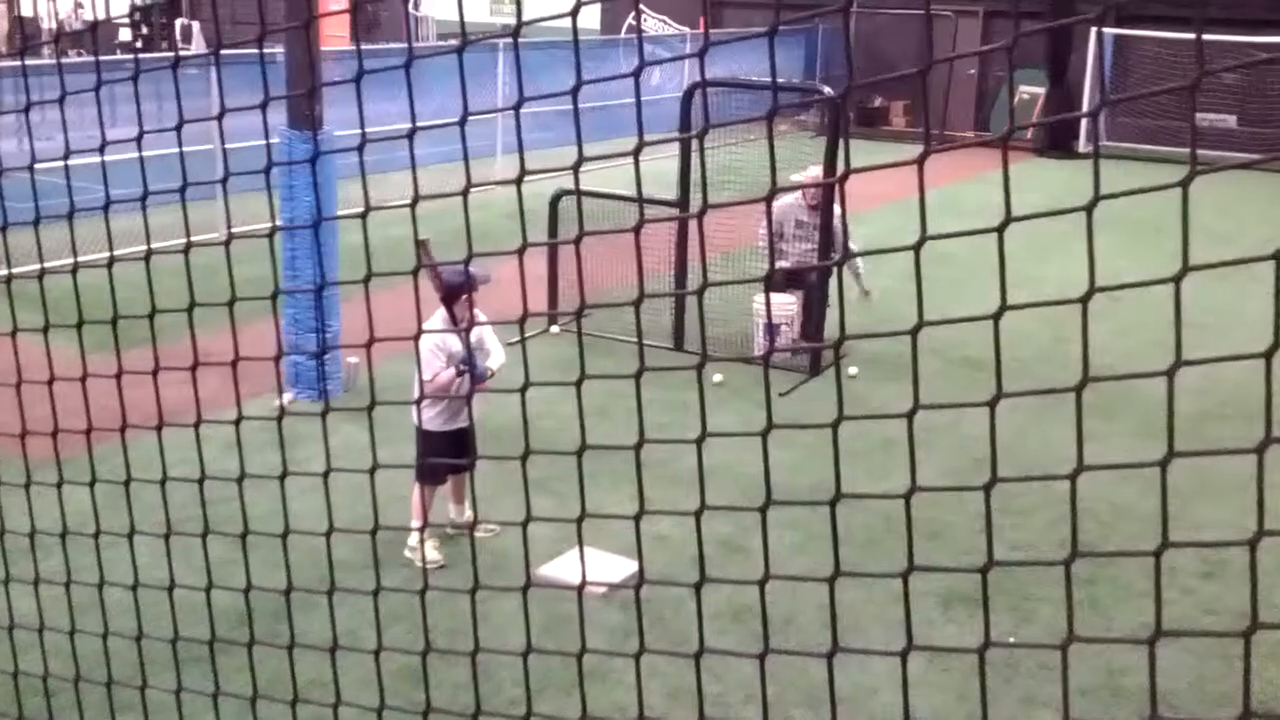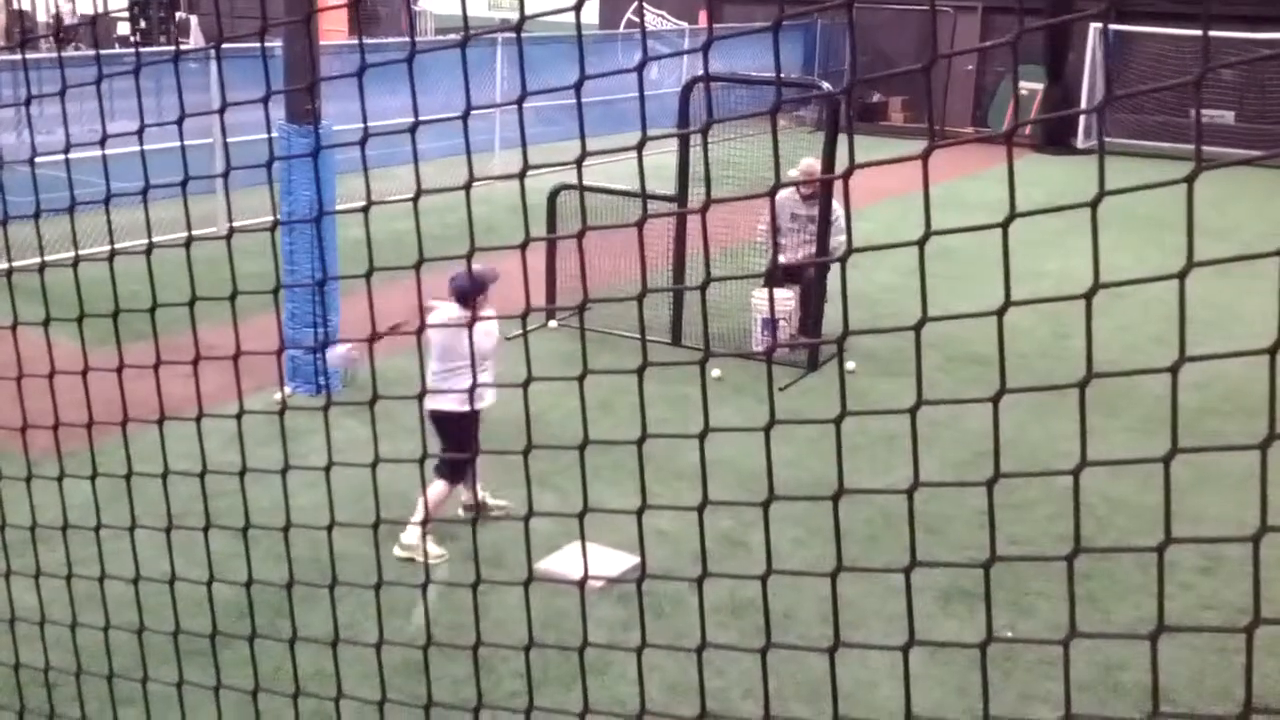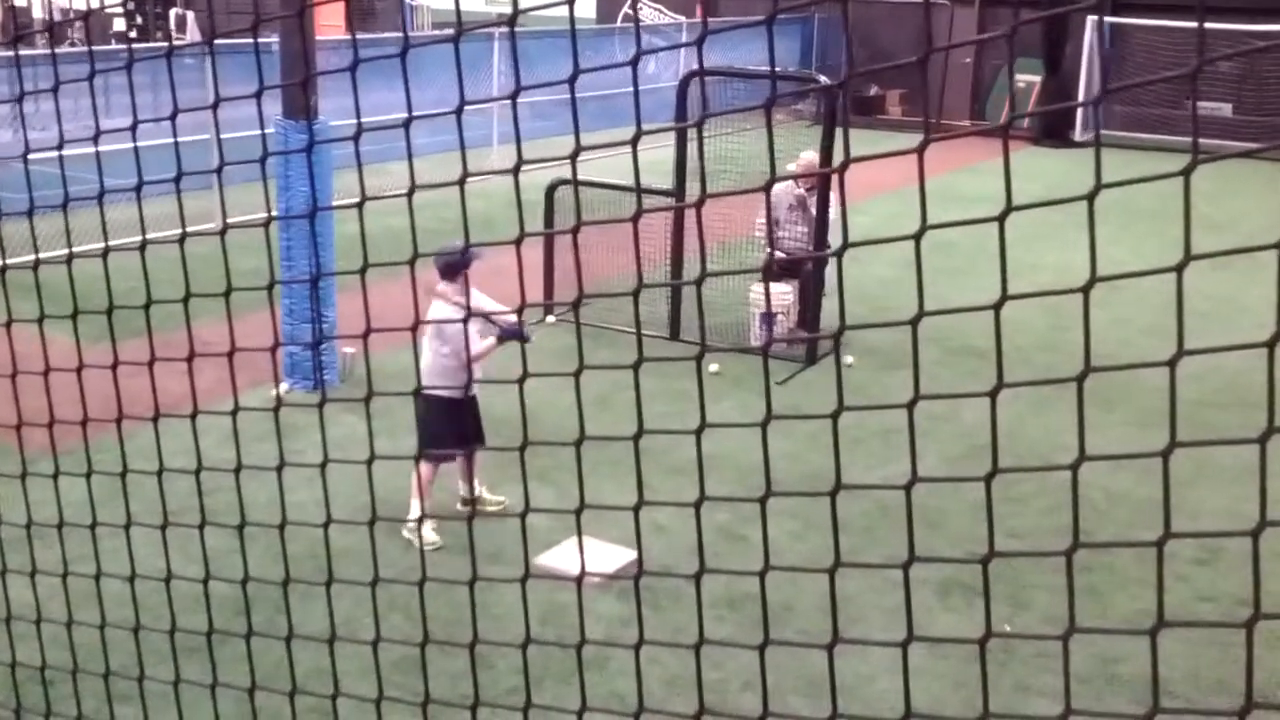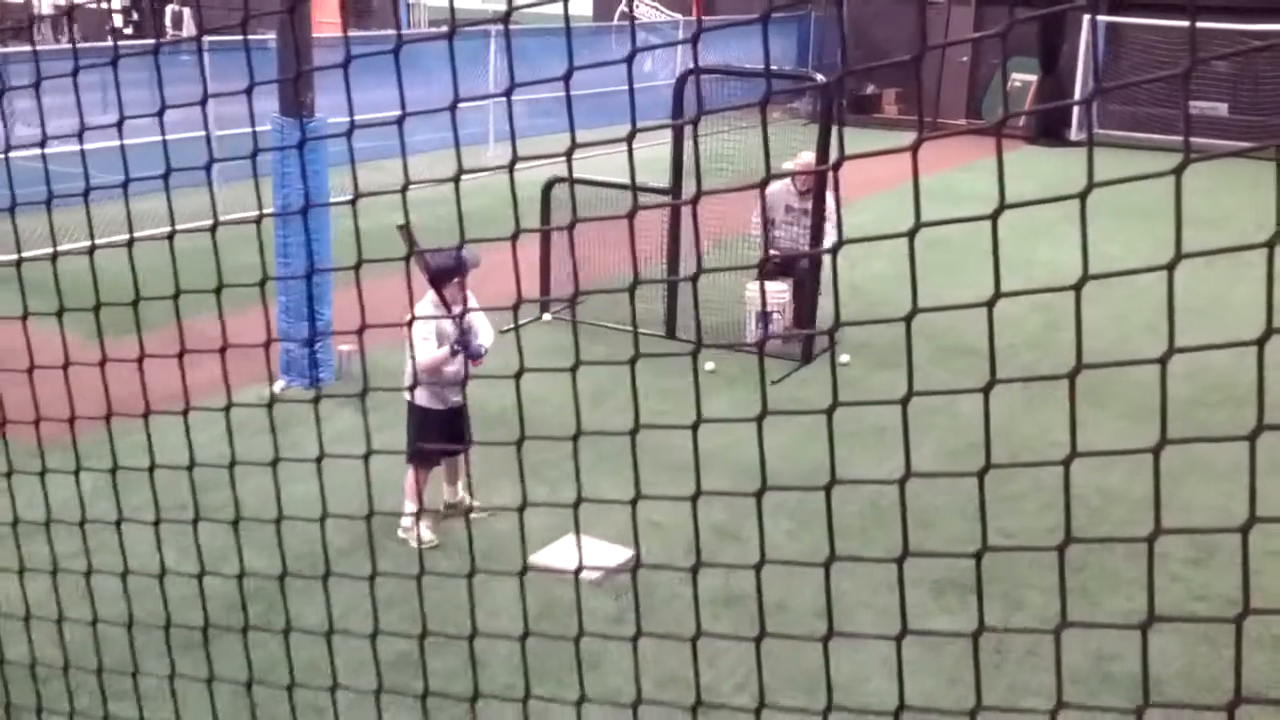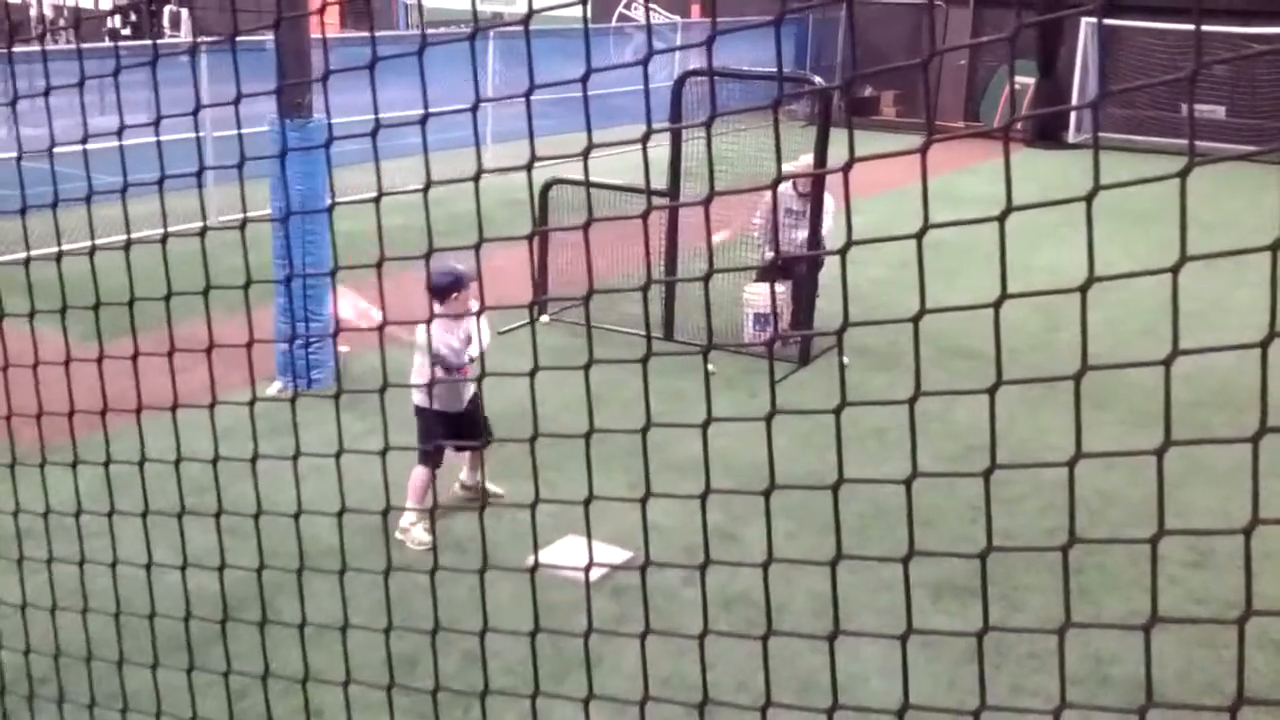
dt=1s
person 1, frame 1
left shoulder: (477, 320)
right shoulder: (433, 335)
left elbow: (497, 352)
right elbow: (430, 386)
left wrist: (486, 370)
right wrist: (459, 368)
left hip: (462, 412)
right hip: (435, 419)
left knee: (461, 469)
right knee: (429, 479)
left ankle: (461, 518)
right ankle: (418, 538)
person 1, frame 2
left shoulder: (438, 319)
right shoulder: (489, 322)
left hip: (435, 401)
right hip: (462, 406)
left knee: (466, 453)
right knee: (450, 471)
left ankle: (473, 499)
right ankle: (413, 535)
person 1, frame 3
left shoulder: (460, 296)
right shoulder: (448, 310)
left elbow: (498, 312)
right elbow: (471, 355)
left wrist: (512, 324)
right wrist: (499, 338)
left hip: (460, 386)
right hip: (438, 390)
left knee: (469, 443)
right knee: (432, 454)
left ankle: (470, 494)
right ankle: (415, 519)
person 1, frame 4
left shoulder: (466, 300)
right shoulder: (422, 316)
left elbow: (485, 330)
right elbow: (423, 362)
left wrist: (479, 346)
right wrist: (454, 347)
left hip: (455, 393)
right hip: (427, 399)
left knee: (455, 450)
right knee: (423, 460)
left ankle: (454, 499)
right ankle: (411, 519)
person 1, frame 5
left shoulder: (470, 308)
right shoulder: (432, 332)
left elbow: (479, 339)
right elbow: (437, 377)
left wrist: (466, 358)
right wrist: (449, 367)
left hip: (463, 392)
right hip: (434, 401)
left knee: (481, 438)
right knee: (430, 460)
left ankle: (471, 481)
right ankle: (410, 521)
person 2, frame 1
left shoulder: (834, 212)
right shoulder: (784, 204)
left elbow: (847, 249)
right elbow: (767, 235)
left wrist: (861, 283)
right wrist: (777, 260)
left hip: (815, 267)
right hip: (786, 266)
left knee: (815, 284)
right knee: (774, 283)
left ankle: (812, 339)
person 2, frame 2
left shoulder: (830, 205)
right shoulder: (781, 198)
left elbow: (837, 242)
right elbow: (765, 230)
left wrist: (808, 253)
right wrist: (776, 253)
left hip: (814, 260)
right hip: (784, 259)
left knee: (813, 279)
right knee: (772, 276)
left ankle: (809, 333)
person 2, frame 3
left shoulder: (827, 197)
right shoulder: (778, 191)
right elbow: (764, 224)
left wrist: (805, 207)
right wrist: (770, 249)
left hip: (810, 255)
right hip: (781, 252)
left knee: (811, 272)
right knee: (769, 269)
person 2, frame 4
left shoulder: (824, 198)
right shoulder: (775, 190)
left elbow: (831, 230)
right elbow: (760, 222)
left wrist: (824, 249)
right wrist: (766, 248)
left hip: (806, 254)
right hip: (777, 251)
left knee: (807, 270)
right knee: (765, 272)
person 2, frame 5
left shoulder: (824, 200)
right shoulder: (777, 193)
left elbow: (823, 228)
right elbow: (761, 223)
left wrist: (804, 236)
right wrist: (767, 250)
left hip: (806, 257)
right hip: (777, 254)
left knee: (805, 275)
right knee: (762, 279)
